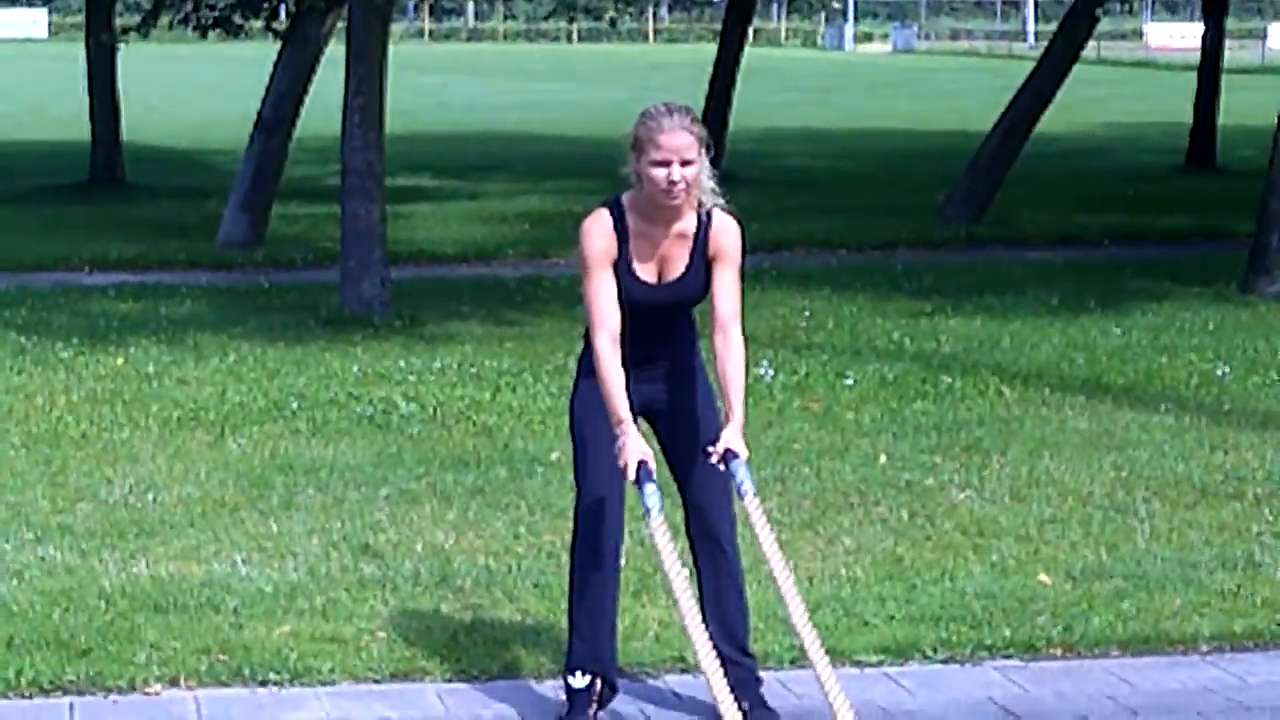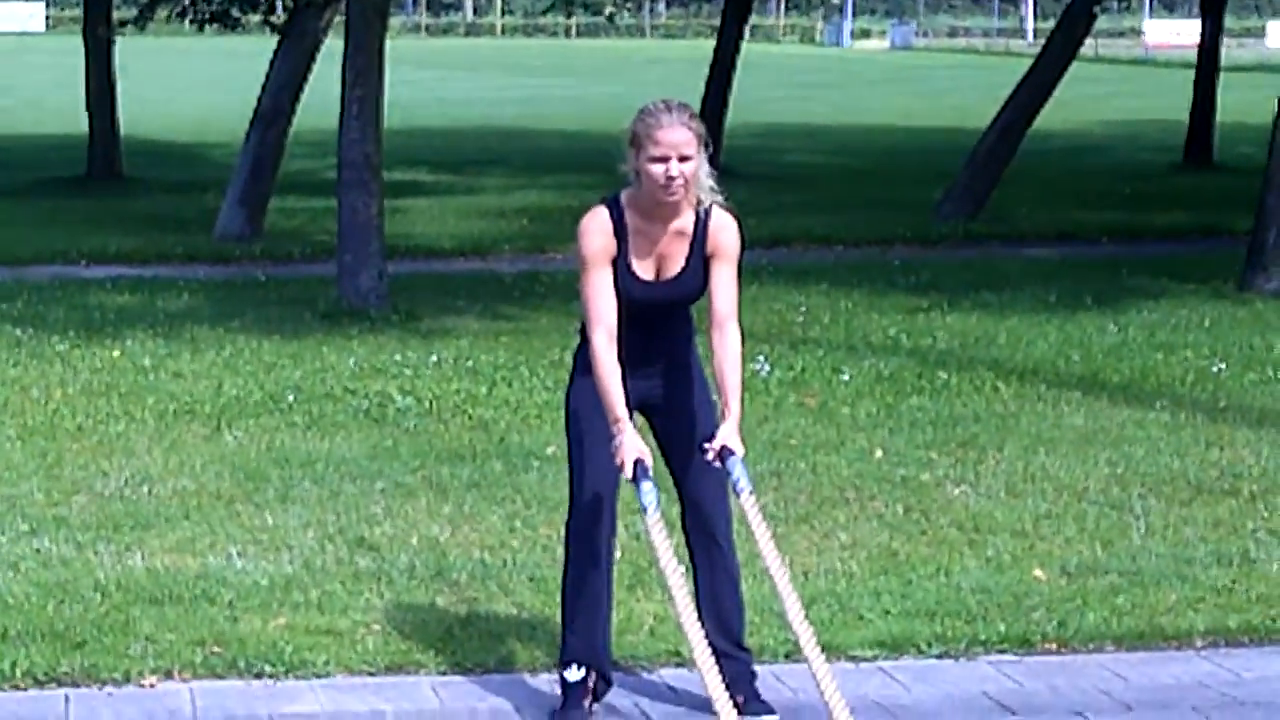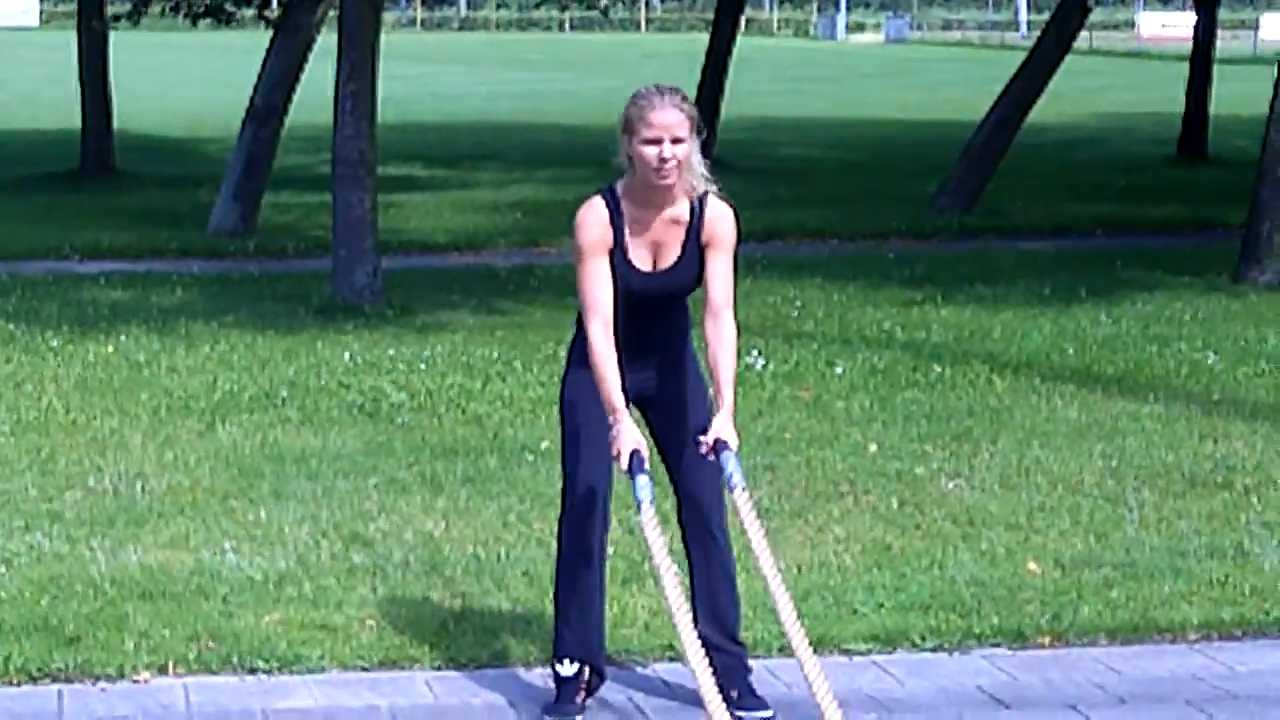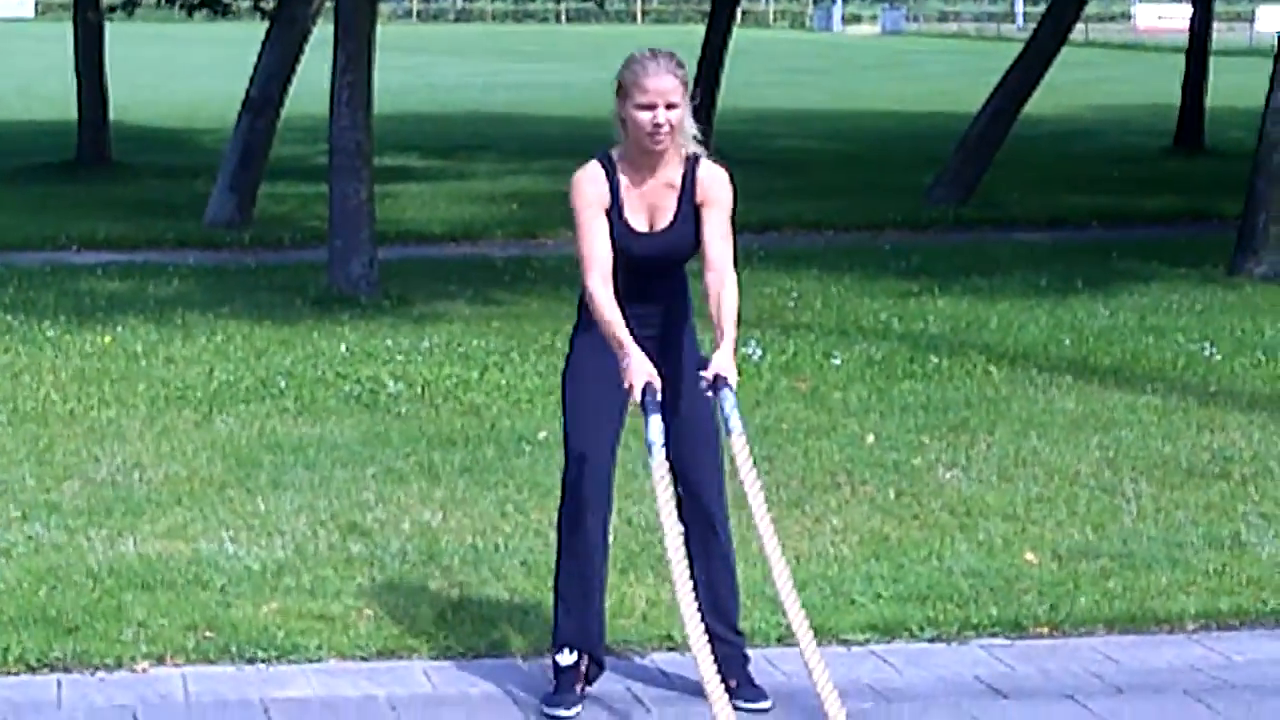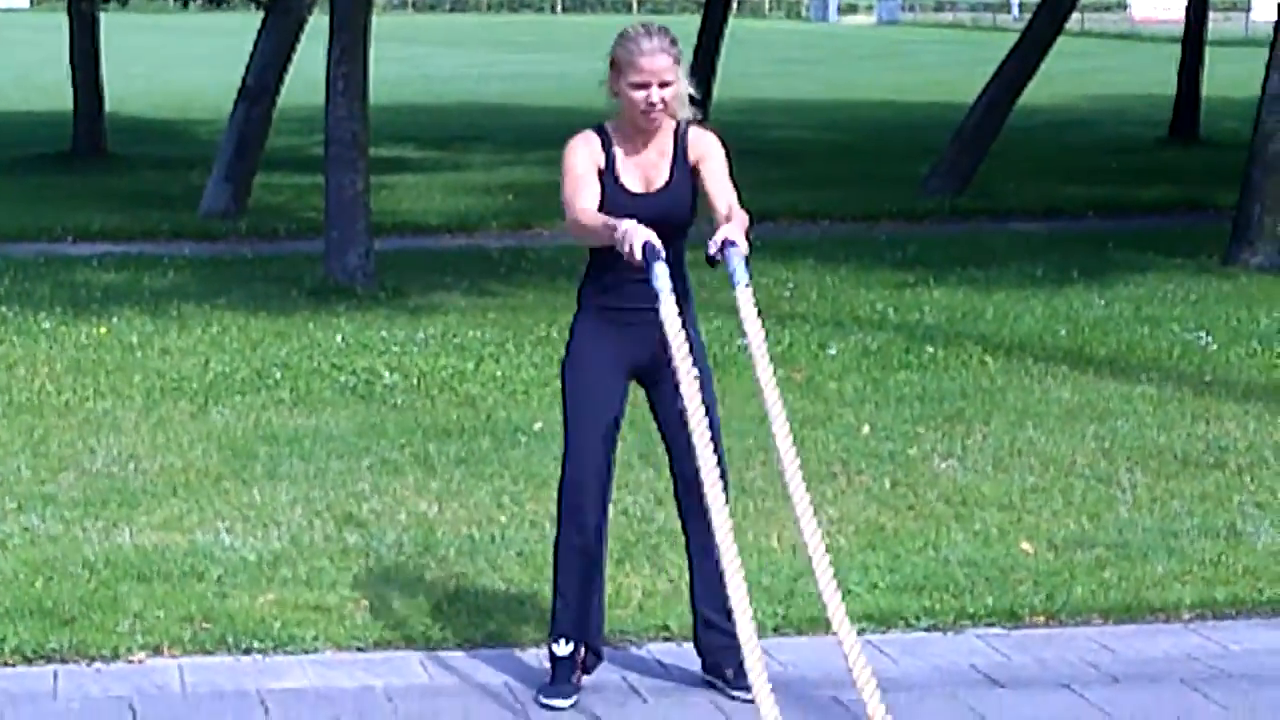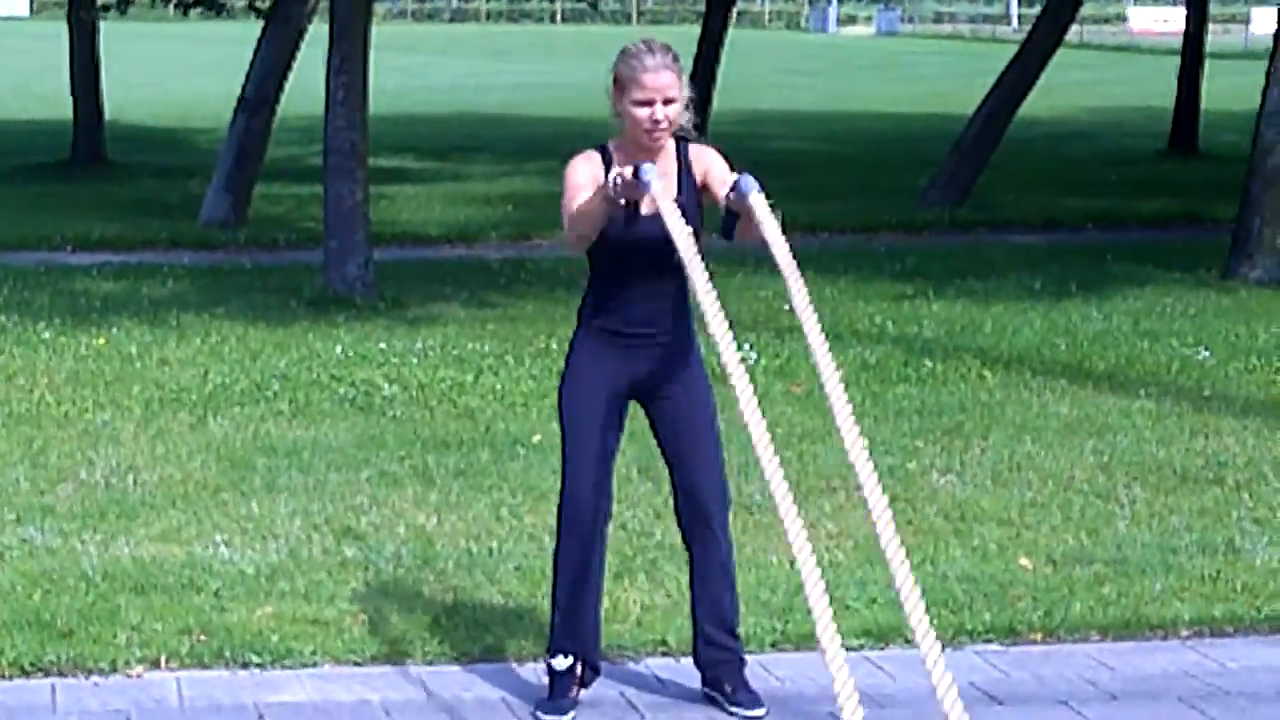
dt=0.1s
person 1, frame 1
left shoulder: (719, 229)
right shoulder: (603, 228)
left elbow: (728, 328)
right elbow: (603, 337)
left wrist: (735, 422)
right wrist: (623, 430)
left hip: (680, 374)
right hip: (608, 381)
left knee: (715, 521)
right knee: (598, 521)
person 1, frame 2
left shoulder: (718, 226)
right shoulder: (600, 226)
left elbow: (725, 325)
right elbow: (600, 334)
left wrist: (731, 419)
right wrist: (620, 429)
left hip: (677, 369)
right hip: (604, 376)
left knee: (711, 517)
right knee: (592, 515)
person 1, frame 3
left shoulder: (713, 214)
right shoulder: (598, 215)
left elbow: (721, 314)
right elbow: (599, 321)
left wrist: (723, 404)
right wrist: (620, 419)
left hip: (673, 366)
right hip: (600, 368)
left knee: (705, 510)
right knee: (584, 509)
person 1, frame 4
left shoulder: (708, 178)
right shoulder: (593, 179)
left elbow: (721, 270)
right elbow: (597, 280)
left wrist: (726, 348)
right wrist: (627, 353)
left hip: (675, 346)
right hip: (604, 349)
left knee: (706, 498)
right knee: (585, 497)
left ankle: (727, 660)
right ankle: (573, 660)
person 1, frame 5
left shoulder: (699, 144)
right shoulder: (588, 148)
left elbow: (726, 204)
right elbow: (581, 217)
left wrist: (732, 227)
right wrist: (620, 229)
left hip: (673, 333)
right hip: (600, 335)
left knee: (702, 485)
right knee: (583, 489)
left ankle: (721, 652)
right ankle: (571, 651)
person 1, frame 6
left shoulder: (702, 161)
right shoulder: (590, 166)
left elbow: (744, 227)
right elbow: (576, 231)
left wrist: (745, 207)
right wrist: (611, 196)
left hip: (676, 350)
right hip: (600, 351)
left knee: (705, 500)
right knee: (583, 503)
right ankle: (569, 665)
